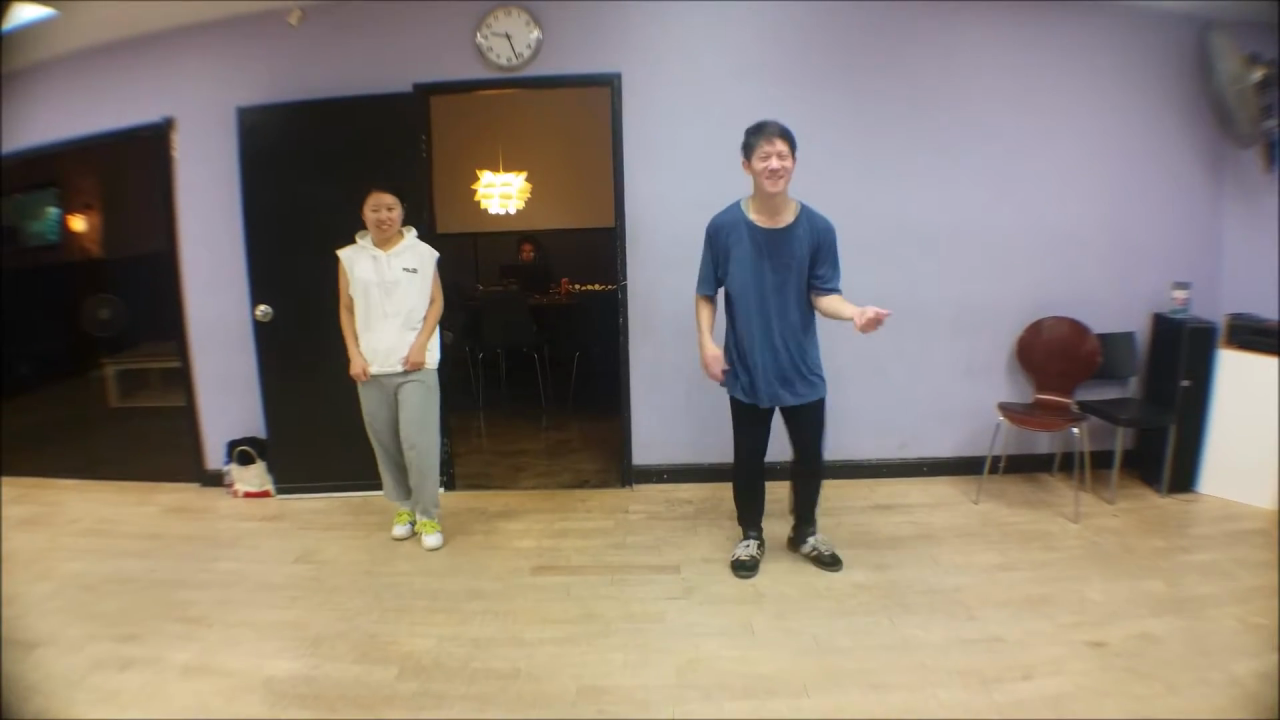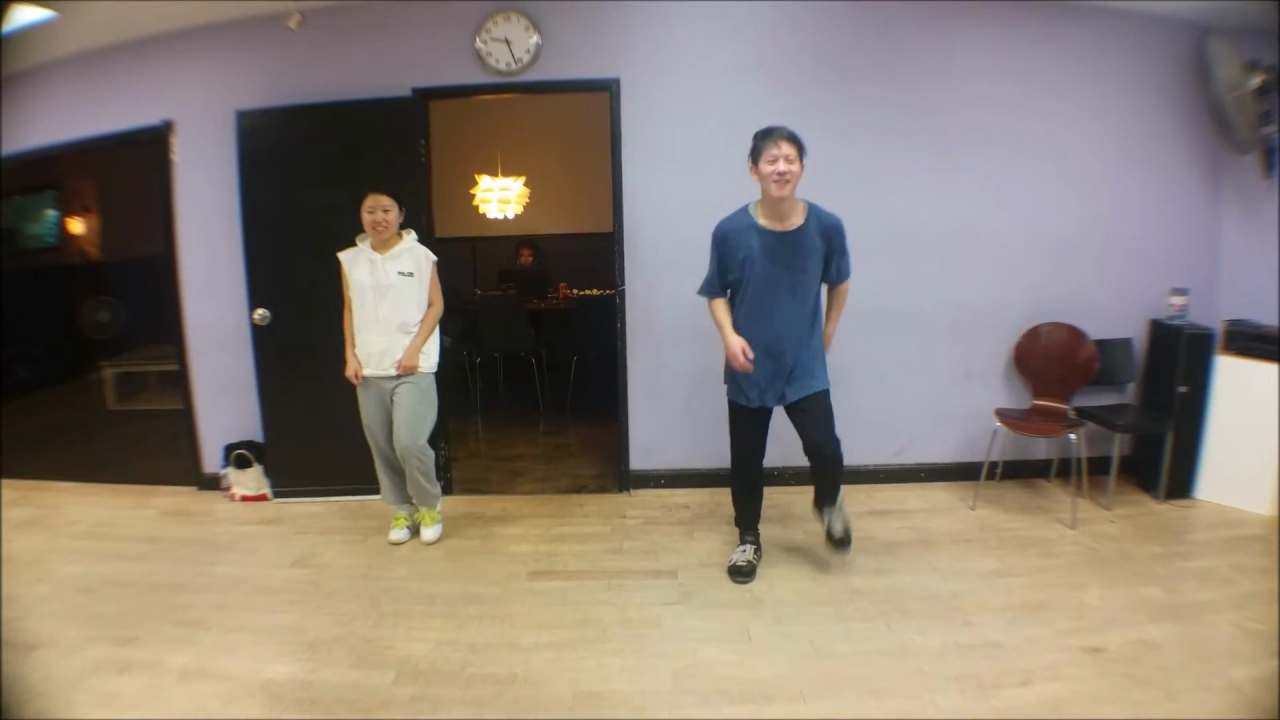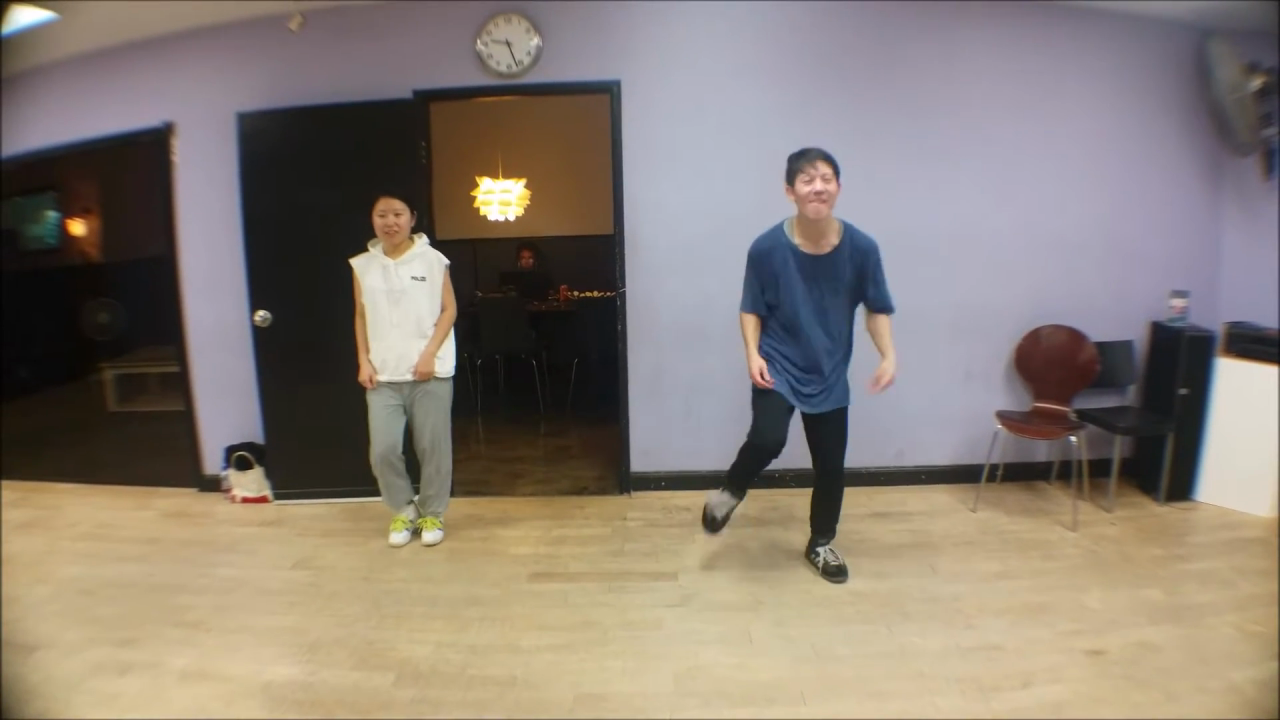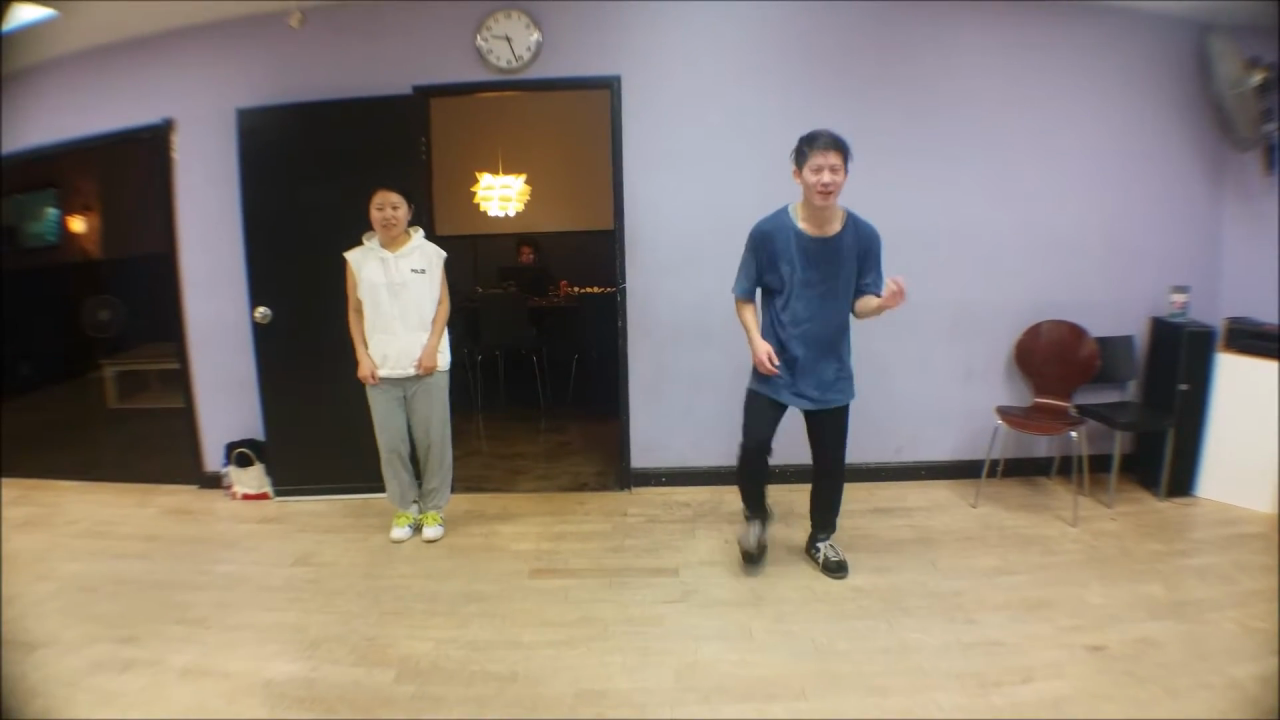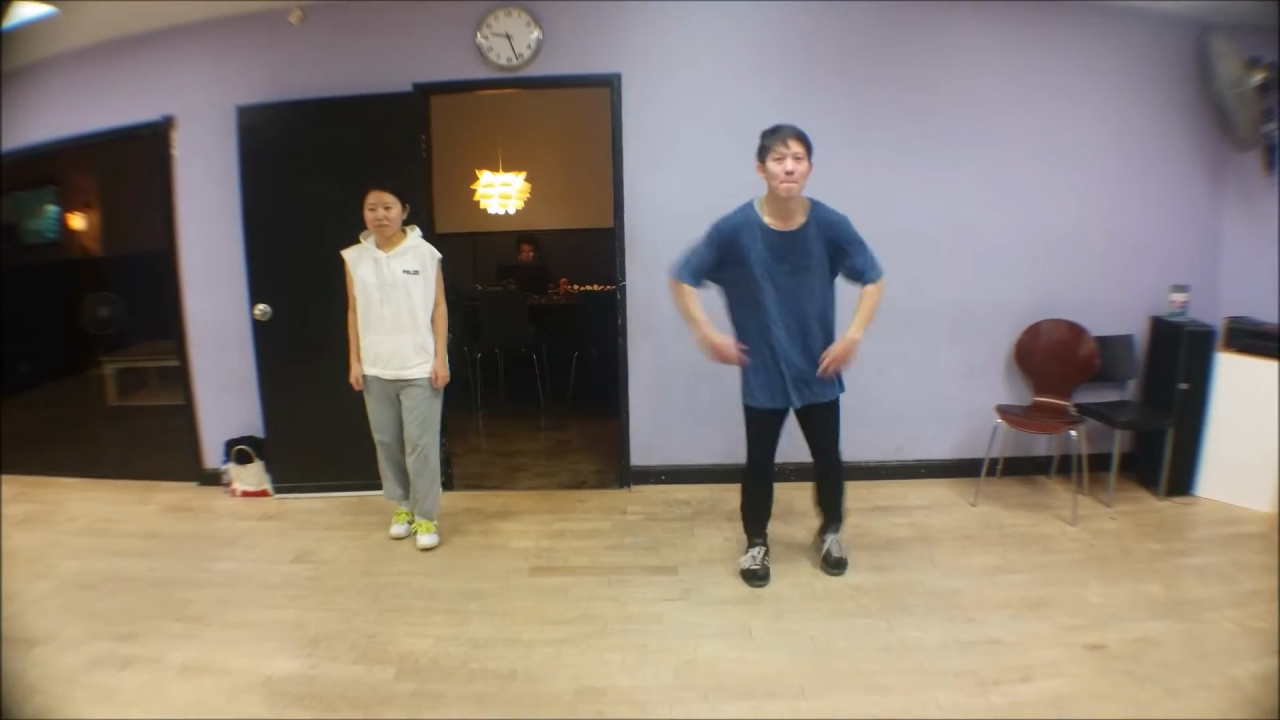
dt=0.4s
person 1, frame 1
left shoulder: (817, 228)
right shoulder: (723, 227)
left elbow: (822, 295)
right elbow: (707, 293)
left wrist: (856, 314)
right wrist: (707, 340)
left hip: (801, 367)
right hip: (747, 368)
left knee: (809, 456)
right knee: (749, 457)
left ankle: (805, 532)
right ankle: (751, 534)
person 1, frame 2
left shoulder: (827, 226)
right shoulder: (731, 231)
left elbow: (838, 282)
right elbow: (716, 293)
left wrist: (827, 331)
right wrist: (729, 335)
left hip: (805, 365)
right hip: (751, 367)
left knee: (826, 450)
right knee: (746, 460)
left ankle: (828, 504)
right ankle: (748, 539)
person 1, frame 3
left shoulder: (861, 248)
right shoulder: (767, 248)
left elbow: (878, 310)
right elbow: (752, 309)
left wrist: (889, 356)
right wrist: (753, 354)
left hip: (829, 377)
right hip: (778, 368)
left knee: (830, 466)
right knee: (766, 442)
left ankle: (821, 543)
right ankle: (730, 491)
person 1, frame 4
left shoulder: (863, 236)
right shoulder: (768, 232)
left elbow: (861, 302)
right elbow: (744, 296)
left wrist: (884, 302)
right wrist: (756, 340)
left hip: (831, 371)
right hip: (778, 366)
left knee: (830, 461)
right knee: (754, 445)
left ankle: (821, 538)
right ankle: (755, 516)
person 1, frame 5
left shoulder: (831, 225)
right shoulder: (733, 229)
left elbow: (873, 280)
right elbow: (682, 279)
left wrist: (853, 336)
right wrist: (705, 331)
left hip: (817, 367)
right hip: (762, 369)
left knee: (827, 455)
right knee: (759, 461)
left ankle: (831, 530)
right ankle: (756, 542)
person 2, frame 1
left shoulder: (422, 253)
right shoulder: (350, 258)
left elbow: (436, 302)
right elbow: (346, 309)
left wrist: (420, 346)
right wrist: (354, 354)
left hip: (416, 364)
right hip: (372, 366)
left knee: (419, 441)
right knee: (384, 441)
left ankle: (428, 515)
right ankle: (404, 506)
person 2, frame 2
left shoulder: (419, 256)
right shoulder: (350, 260)
left elbow: (435, 305)
right elbow: (349, 311)
left wrist: (414, 349)
right wrist: (350, 356)
left hip: (413, 367)
right hip: (370, 369)
left knee: (409, 442)
right knee: (382, 446)
left ankle: (429, 504)
right ankle: (403, 509)
person 2, frame 3
left shoulder: (432, 260)
right shoulder: (362, 266)
left elbow: (449, 310)
right elbow: (361, 317)
left wrist: (429, 354)
right wrist: (364, 361)
left hip: (429, 372)
right hip: (383, 374)
left knee: (432, 446)
right knee: (383, 451)
left ankle: (432, 513)
right ankle: (403, 510)
person 2, frame 4
left shoulder: (430, 254)
right shoulder: (357, 259)
left elbow: (443, 304)
right elbow: (354, 311)
left wrist: (431, 347)
right wrist: (362, 357)
left hip: (427, 365)
right hip: (382, 369)
left knee: (433, 440)
right knee: (391, 445)
left ankle: (433, 508)
right ankle: (406, 508)
person 2, frame 5
left shoulder: (424, 254)
right shoulder: (354, 258)
left elbow: (439, 308)
right elbow: (354, 312)
left wrist: (440, 359)
right wrist: (354, 361)
left hip: (420, 367)
right hip: (376, 369)
left knee: (421, 444)
right knee: (387, 442)
left ankle: (426, 517)
right ankle: (403, 507)
